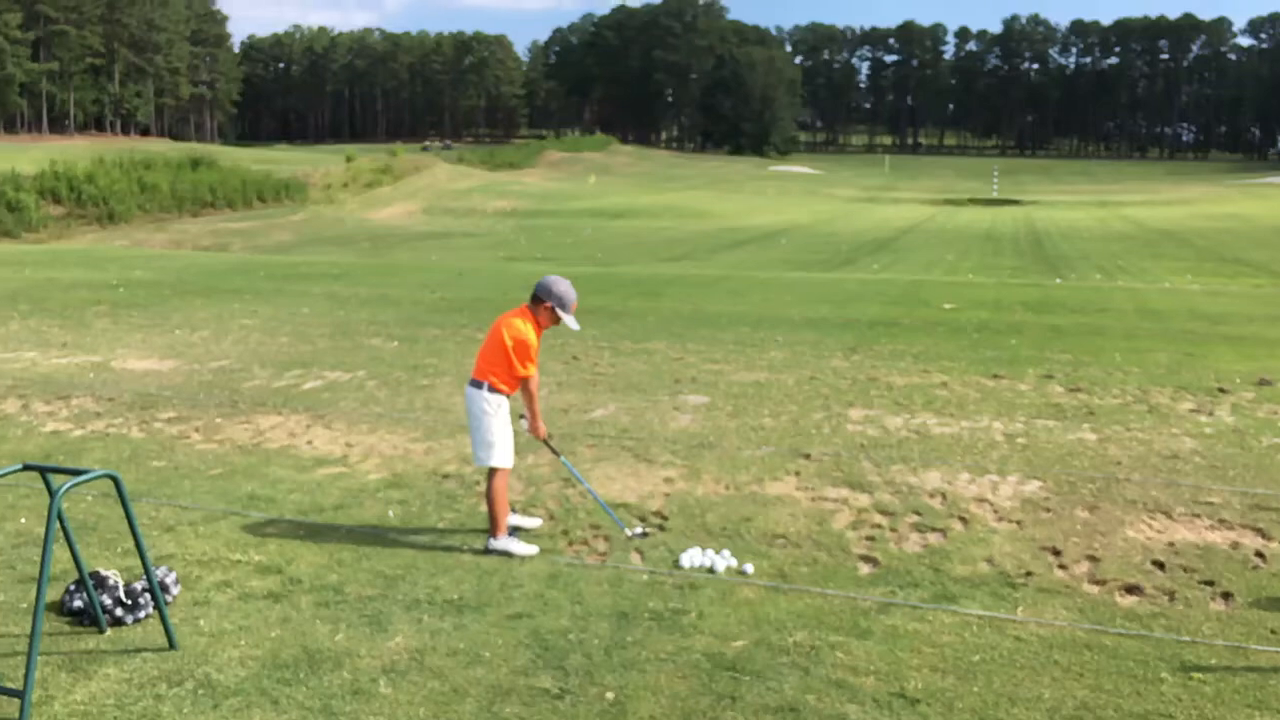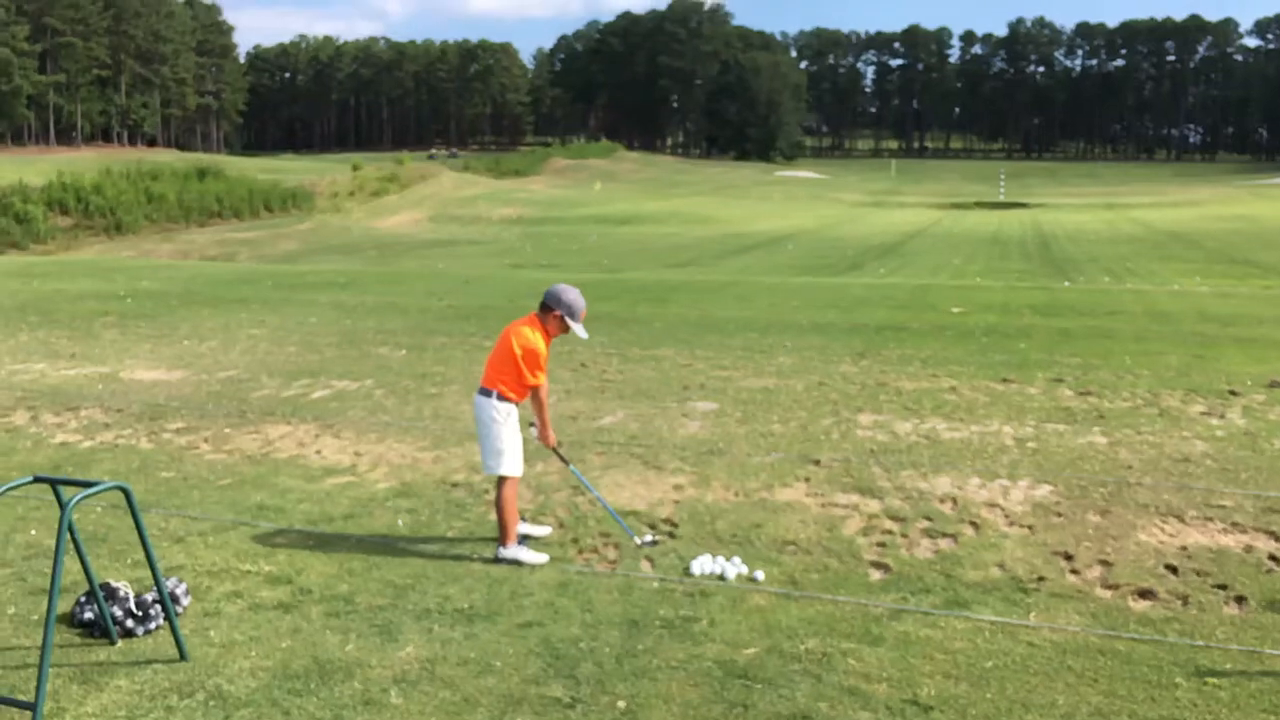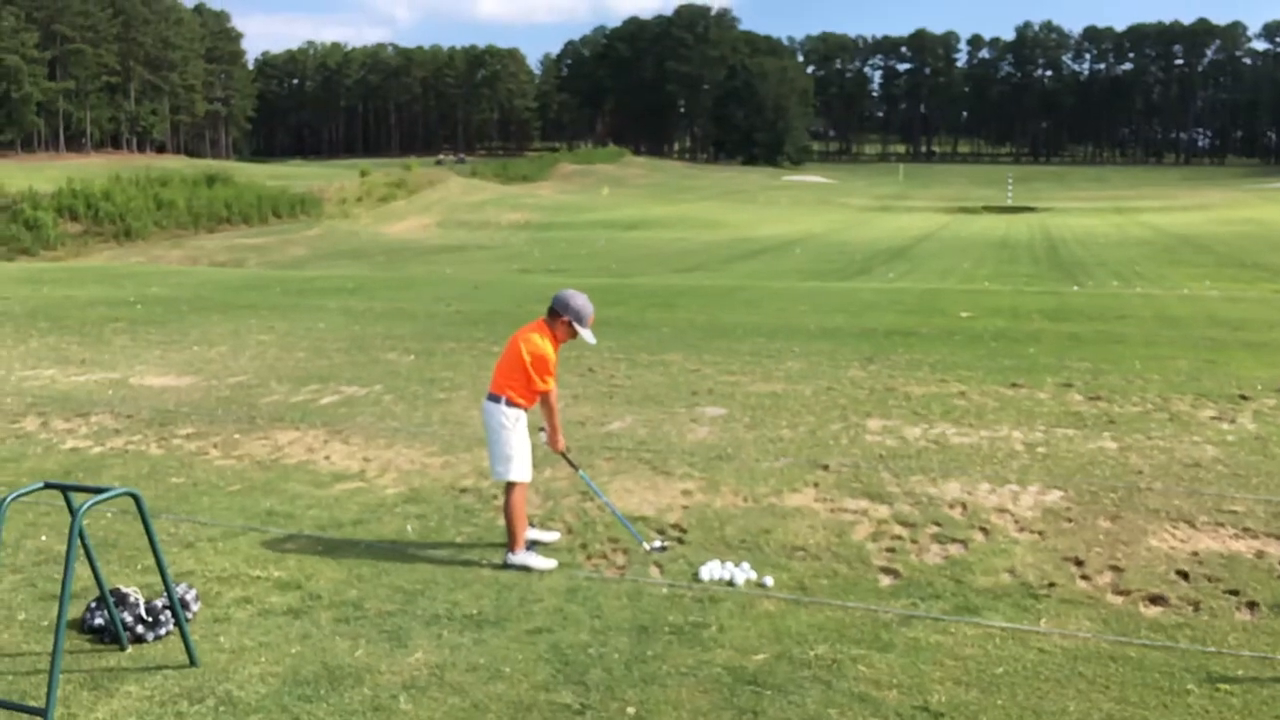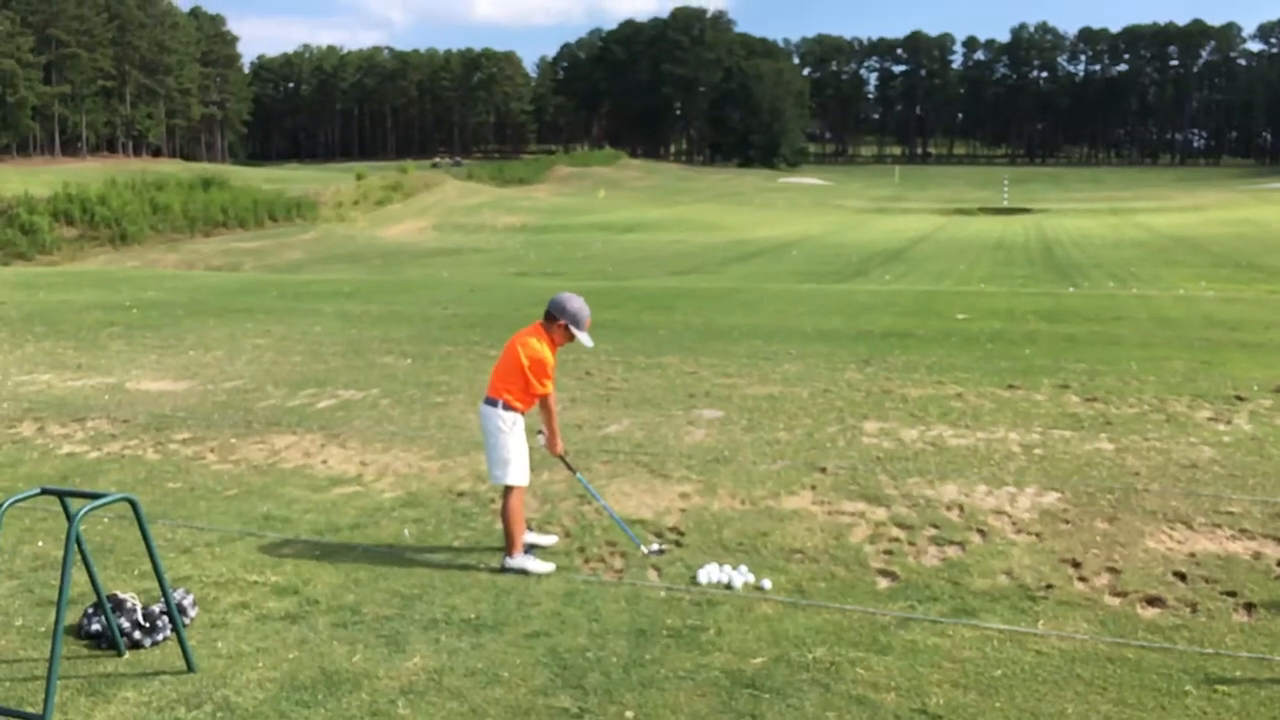
dt=0.2s
person 1, frame 1
left shoulder: (521, 319)
right shoulder: (523, 331)
left elbow: (530, 375)
right elbow: (528, 382)
left wrist: (533, 416)
right wrist: (536, 420)
left hip: (490, 393)
right hip: (489, 396)
left knee: (502, 461)
right knee: (499, 466)
left ankle: (504, 514)
right ankle: (498, 537)
person 1, frame 2
left shoulder: (530, 327)
right shoulder: (532, 340)
left elbow: (538, 383)
right elbow: (537, 391)
left wrist: (542, 424)
right wrist: (546, 428)
left hip: (499, 402)
right hip: (498, 405)
left knee: (511, 470)
right knee: (508, 474)
left ankle: (513, 523)
right ankle: (508, 545)
person 1, frame 3
left shoulder: (539, 333)
right shoulder: (540, 346)
left elbow: (547, 390)
right elbow: (548, 397)
left wrist: (552, 430)
right wrist: (556, 434)
left hip: (508, 407)
right hip: (507, 410)
left knee: (520, 476)
right knee: (517, 480)
left ankle: (522, 529)
right ankle: (517, 551)
person 1, frame 4
left shoulder: (535, 336)
right shoulder: (538, 350)
left elbow: (543, 394)
right elbow: (546, 400)
left wrist: (549, 432)
right wrist: (554, 437)
left hip: (504, 411)
right hip: (504, 414)
left knee: (518, 479)
right knee: (515, 484)
left ankle: (520, 533)
right ankle: (515, 555)
